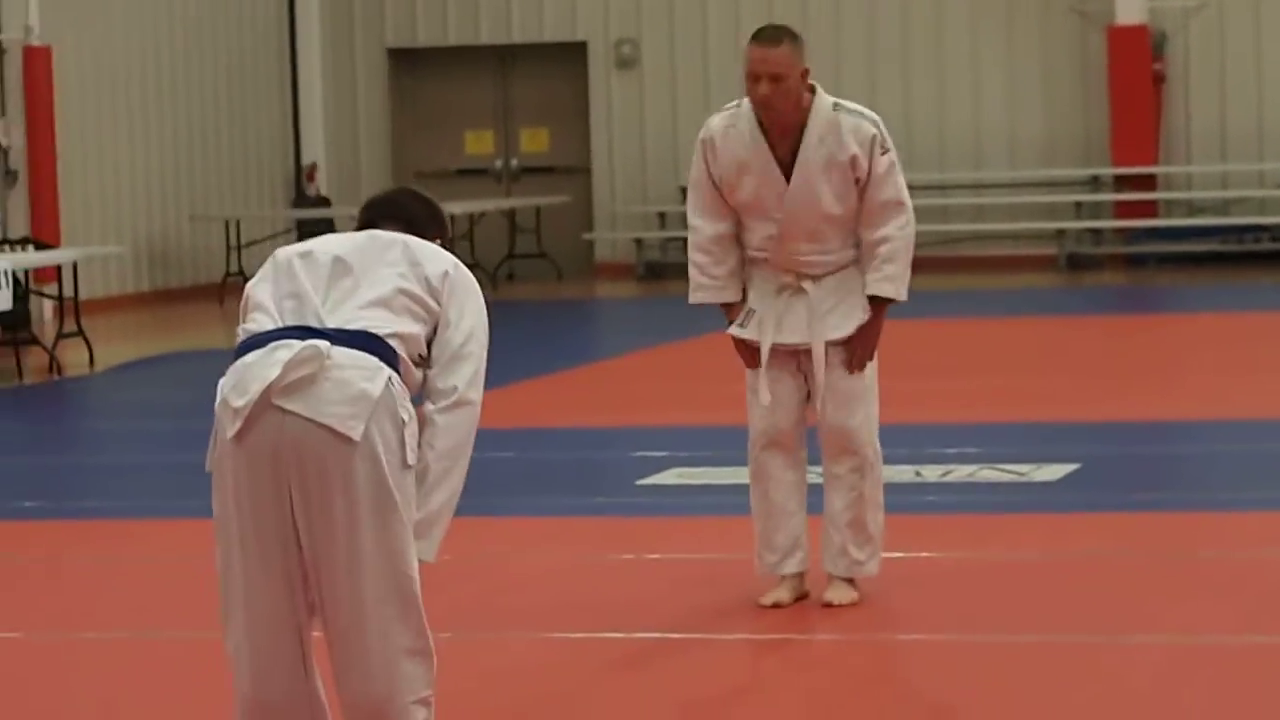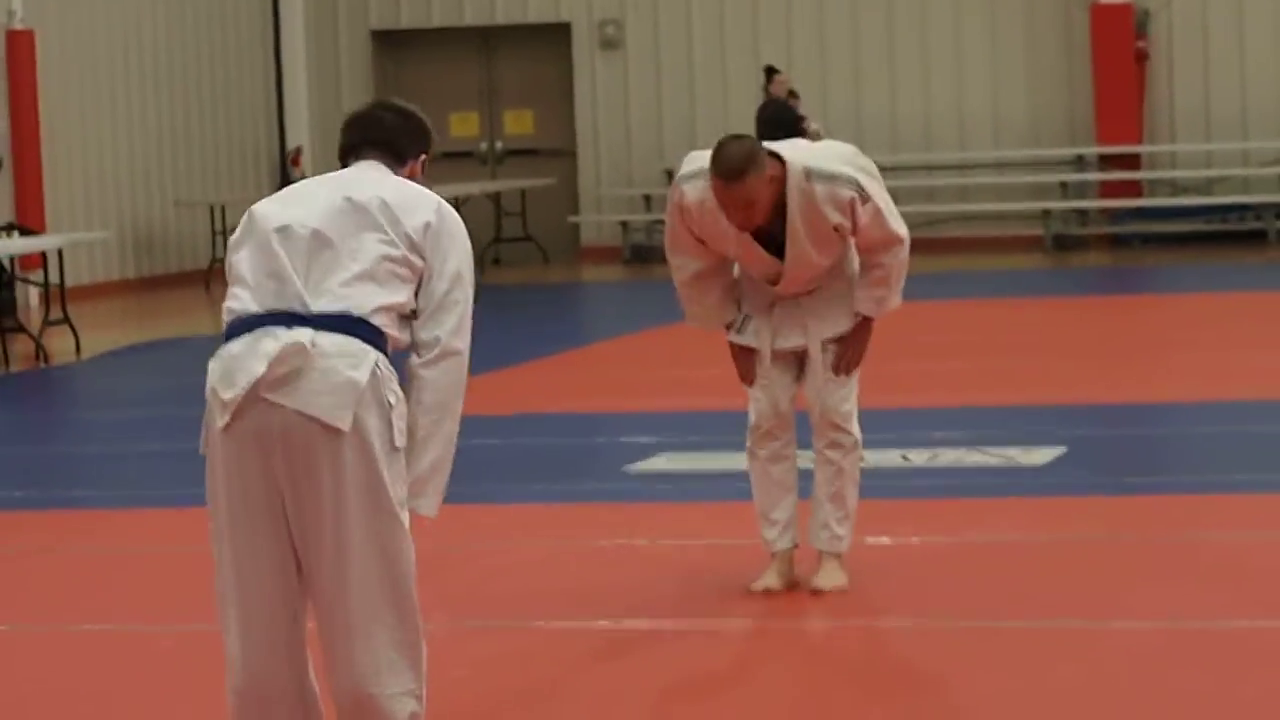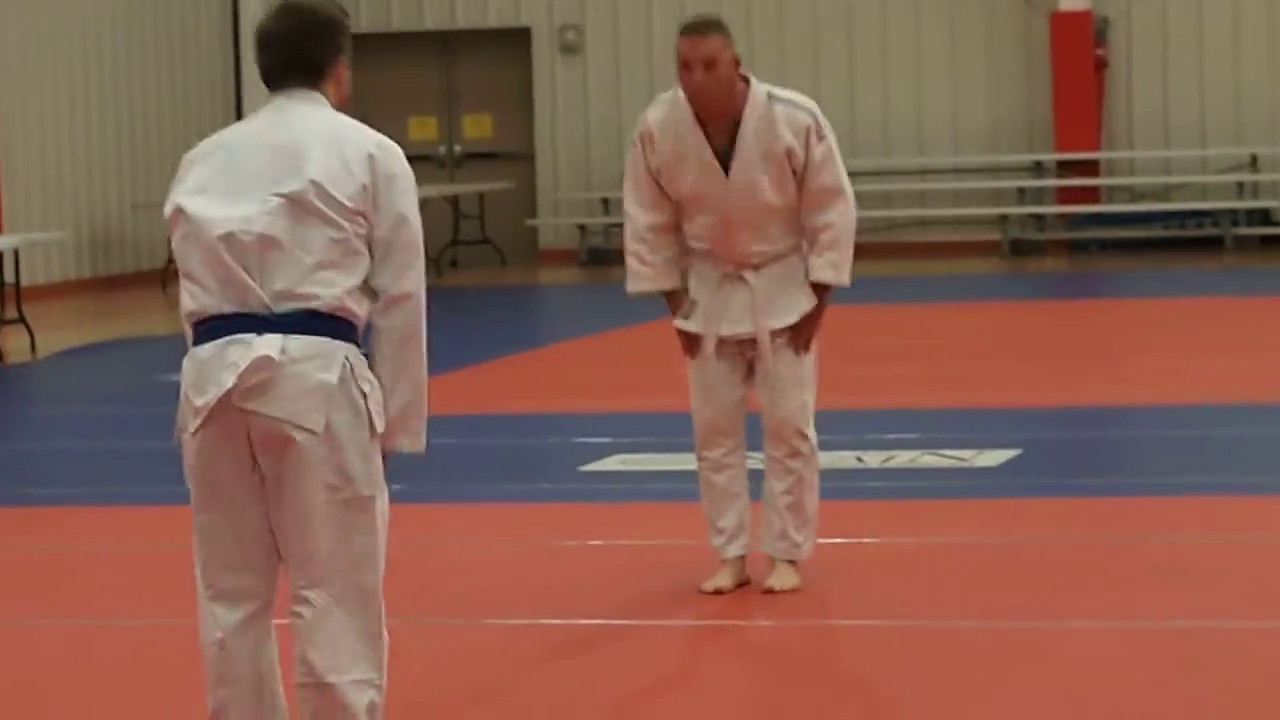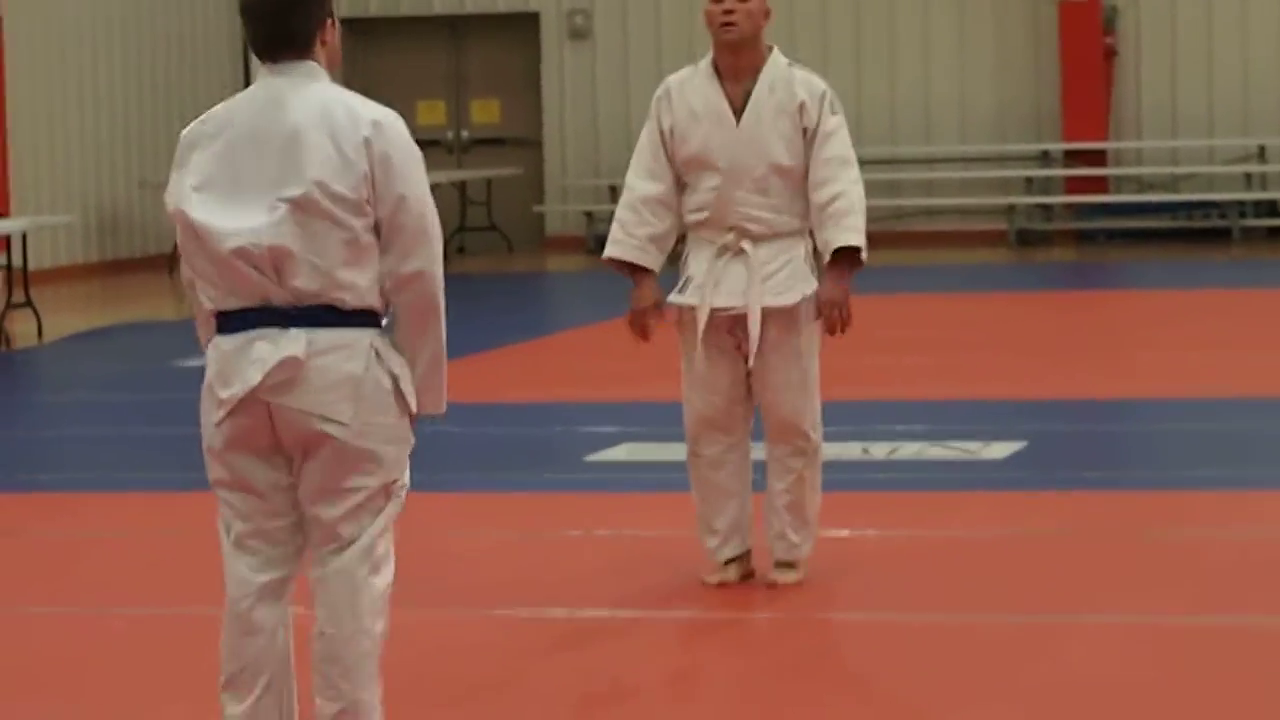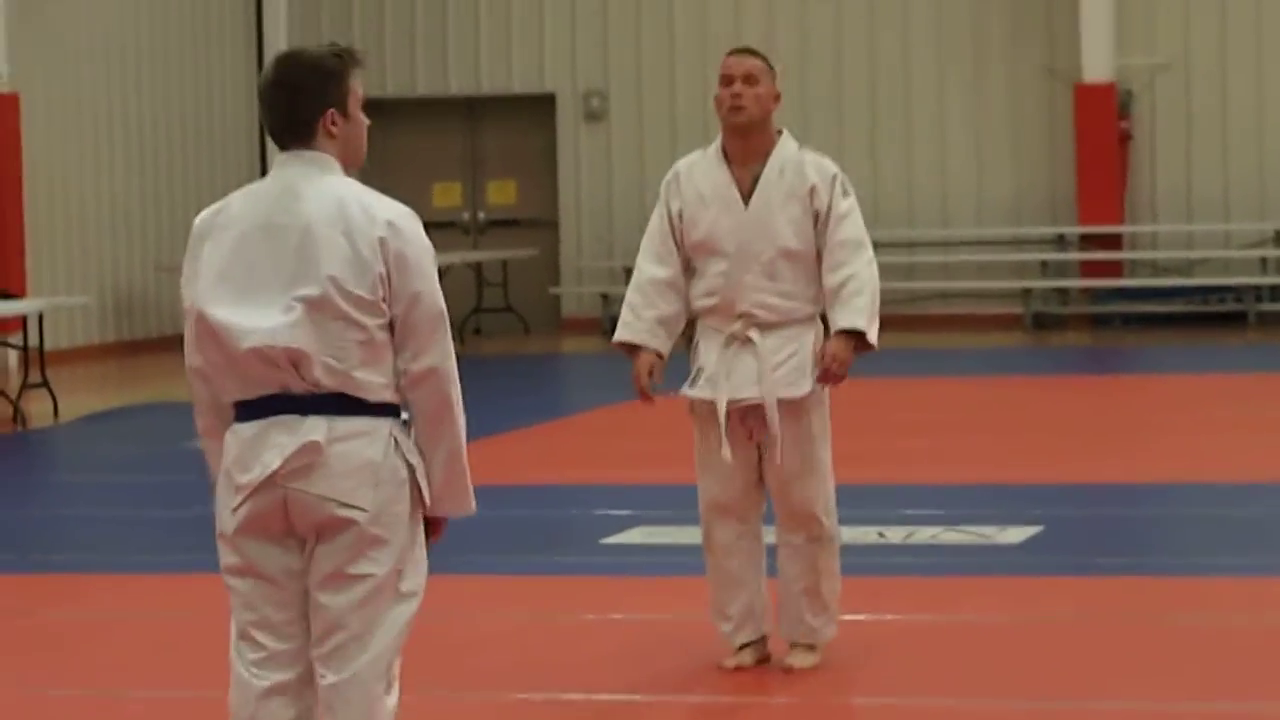
dt=0.3s
person 1, frame 1
left shoulder: (288, 258)
right shoulder: (448, 271)
right elbow: (453, 405)
right wrist: (417, 530)
left hip: (250, 394)
right hip: (353, 399)
left knee: (262, 619)
right knee: (380, 620)
person 1, frame 2
left shoulder: (269, 206)
right shoulder: (432, 212)
right elbow: (441, 355)
right wrist: (414, 486)
left hip: (241, 379)
right hip: (341, 381)
left knee: (258, 606)
right knee: (369, 605)
person 1, frame 3
left shoulder: (205, 158)
right shoulder: (370, 153)
left elbow: (199, 285)
right elbow: (399, 296)
right wrist: (395, 418)
left hip: (215, 377)
right hip: (316, 376)
left knee: (231, 592)
right knee: (336, 595)
person 1, frame 4
left shoulder: (201, 136)
right shoulder: (370, 126)
left elbow: (198, 273)
right elbow: (414, 268)
right wrist: (420, 382)
left hip: (239, 367)
right hip: (342, 366)
left knee: (253, 567)
right knee: (351, 569)
person 1, frame 5
left shoulder: (215, 226)
right shoulder: (382, 221)
left elbow: (204, 372)
right elbow: (428, 366)
right wrist: (444, 488)
left hip: (255, 460)
right hip: (357, 459)
left knee: (264, 657)
right knee: (355, 662)
person 2, frame 1
left shoulder: (859, 129)
right shoulder: (719, 137)
left elbow: (890, 221)
right elbow: (711, 229)
left wrist: (877, 312)
right wrist: (733, 312)
left hip: (842, 303)
right hip: (767, 303)
left knee: (848, 438)
right knee: (771, 437)
left ankle: (845, 568)
right ankle: (784, 569)
person 2, frame 2
left shoulder: (838, 181)
right shoulder: (689, 193)
left elbow: (888, 247)
right elbow: (694, 267)
left wrist: (864, 325)
right wrist: (731, 333)
left hip: (830, 301)
right hip: (761, 307)
left knee: (834, 422)
right knee: (767, 426)
left ankle: (832, 552)
right ankle: (780, 555)
person 2, frame 3
left shoulder: (795, 118)
right shoulder: (656, 126)
left elbow: (832, 208)
right elbow: (647, 219)
left wrist: (820, 295)
right wrist: (676, 300)
left hip: (782, 289)
right hip: (709, 292)
left knee: (788, 423)
right knee: (715, 426)
left ankle: (786, 553)
right ankle: (731, 554)
person 2, frame 4
left shoulder: (807, 92)
right shoulder: (675, 95)
left elbow: (837, 183)
right elbow: (650, 189)
left wrist: (839, 271)
right wrist: (641, 276)
left hip: (782, 272)
right hip: (707, 273)
left knee: (792, 420)
right knee: (710, 422)
left ankle: (789, 551)
right ankle: (731, 550)
person 2, frame 5
left shoulder: (817, 175)
right shoulder: (685, 179)
left elbow: (851, 264)
right elbow: (660, 271)
left wrist: (844, 338)
right wrist: (646, 349)
left hip: (792, 358)
right hip: (717, 361)
left knee: (806, 508)
right knee: (725, 508)
left ankle: (808, 633)
right ankle: (747, 635)
